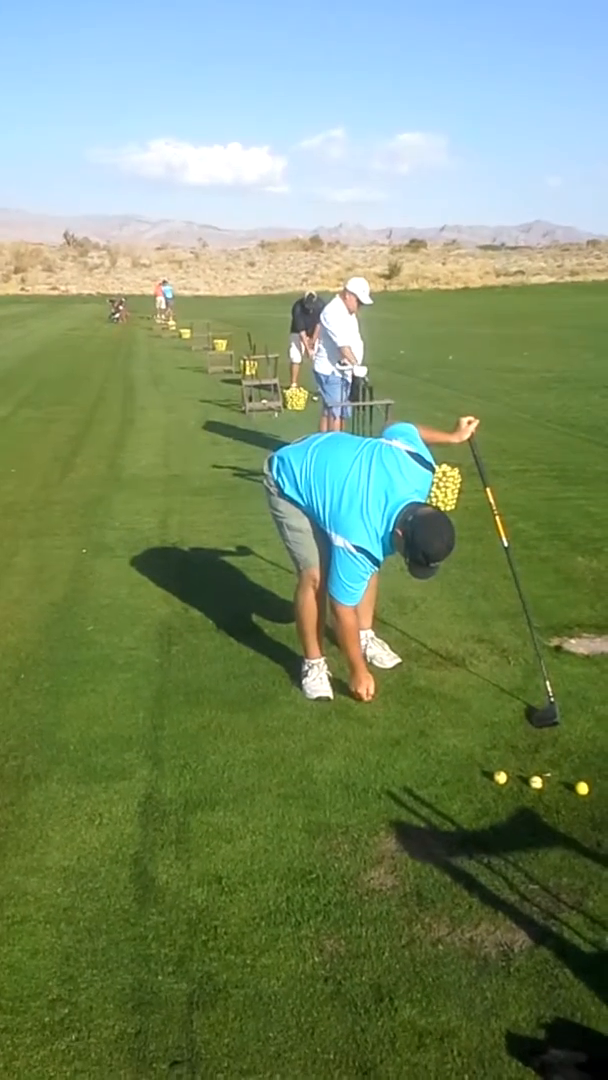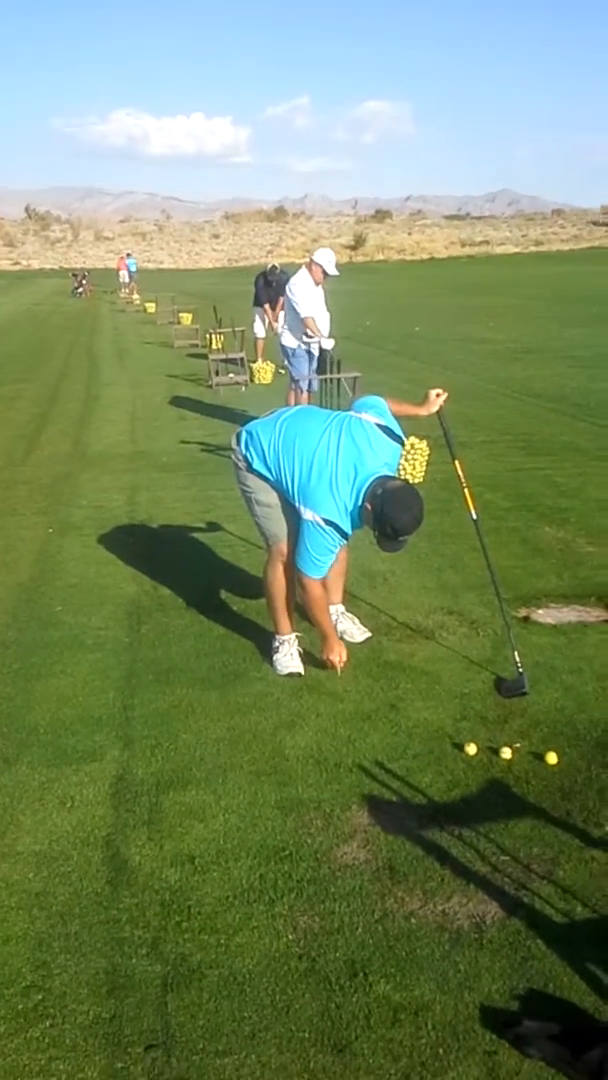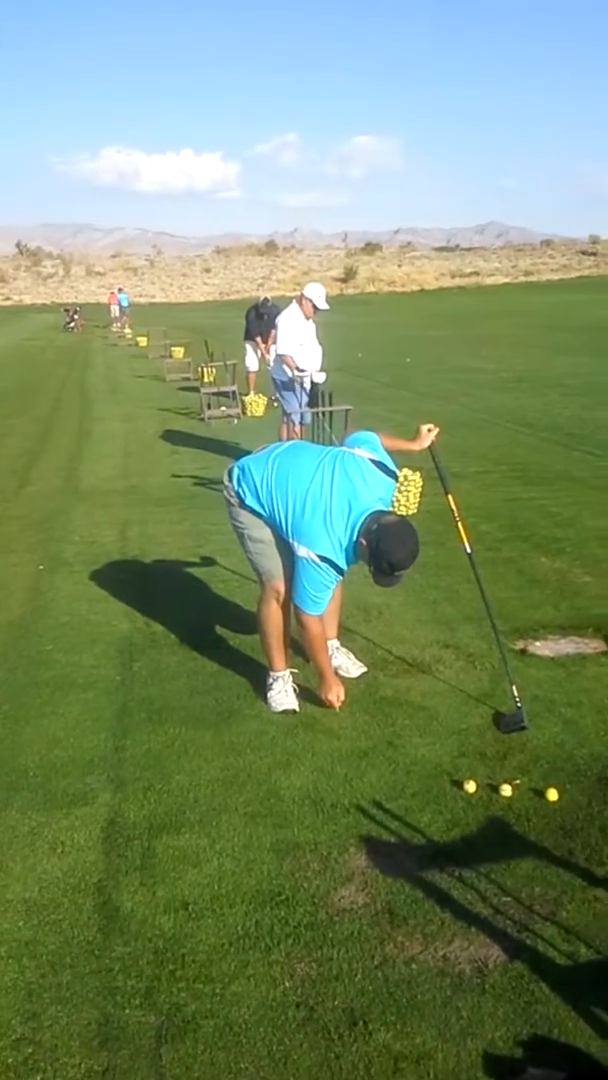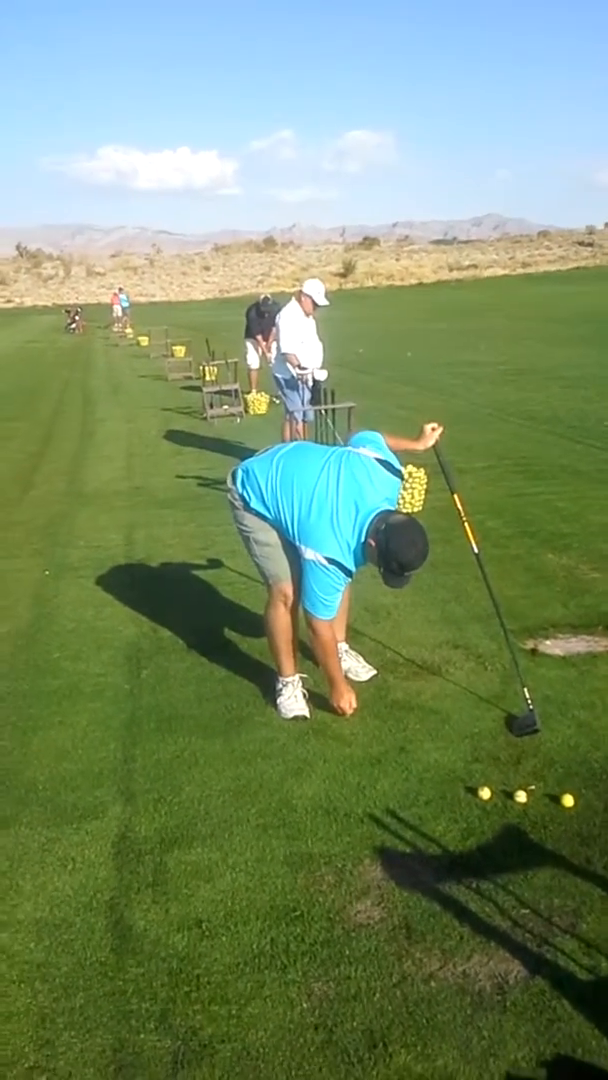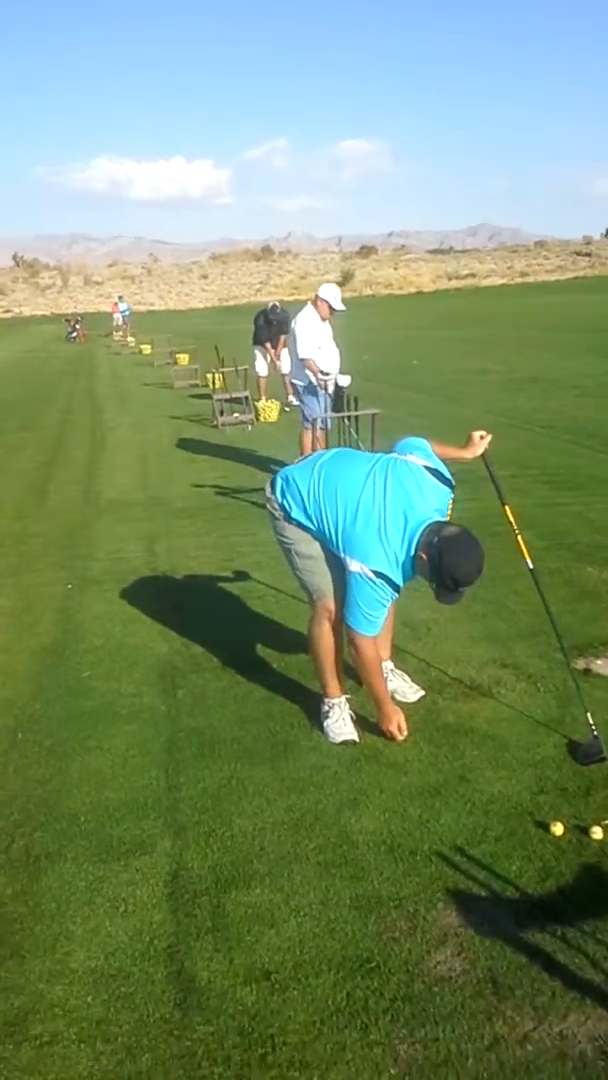
dt=0.5s
person 1, frame 1
left shoulder: (420, 470)
right shoulder: (359, 541)
left elbow: (399, 429)
right elbow: (343, 609)
left wrist: (453, 436)
right wrist: (358, 672)
left hip: (325, 455)
right hip: (289, 482)
left knee: (368, 566)
right knee: (315, 575)
left ankle: (365, 636)
right ankle: (313, 664)
person 1, frame 2
left shoulder: (389, 442)
right shoulder: (327, 515)
left elbow: (368, 402)
right elbow: (310, 581)
left wrist: (421, 409)
right wrist: (330, 640)
right hip: (257, 456)
left knee: (337, 540)
right knee: (284, 550)
left ankle: (335, 611)
right ankle: (284, 639)
person 1, frame 3
left shoulder: (382, 476)
right shoulder: (322, 551)
left elbow: (361, 437)
right elbow: (308, 619)
left wrist: (414, 444)
right wrist: (327, 679)
right hip: (249, 492)
left knee: (331, 576)
right knee: (278, 587)
left ankle: (331, 647)
right ankle: (278, 676)
person 1, frame 4
left shoulder: (388, 476)
right shoulder: (330, 553)
left elbow: (365, 438)
right elbow: (319, 625)
left wrist: (417, 443)
right wrist: (338, 686)
right hip: (253, 495)
left knee: (338, 580)
right knee: (286, 591)
left ankle: (339, 650)
right ankle: (287, 682)
person 1, frame 5
left shoulder: (439, 484)
right shoulder: (377, 565)
left elbow: (412, 444)
right elbow: (361, 640)
left wrist: (466, 452)
right wrist: (385, 709)
right hip: (294, 504)
right knee: (330, 606)
left ankle: (384, 668)
right ankle: (333, 703)
